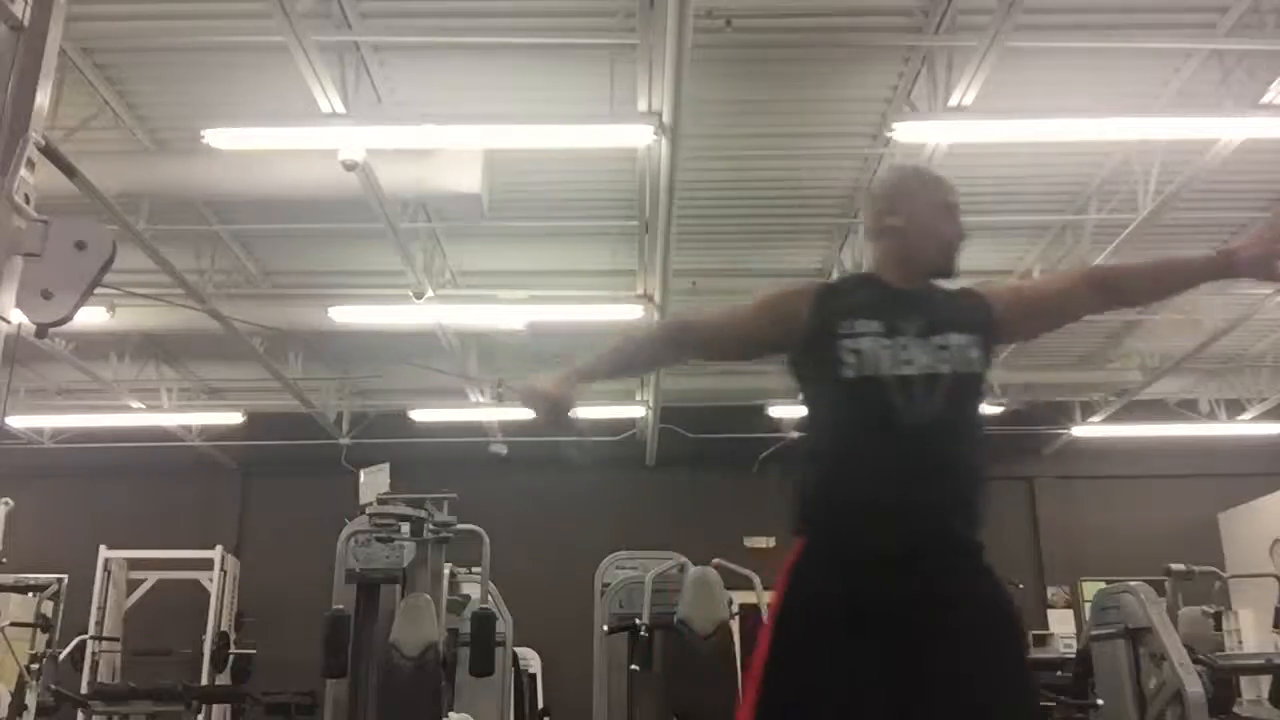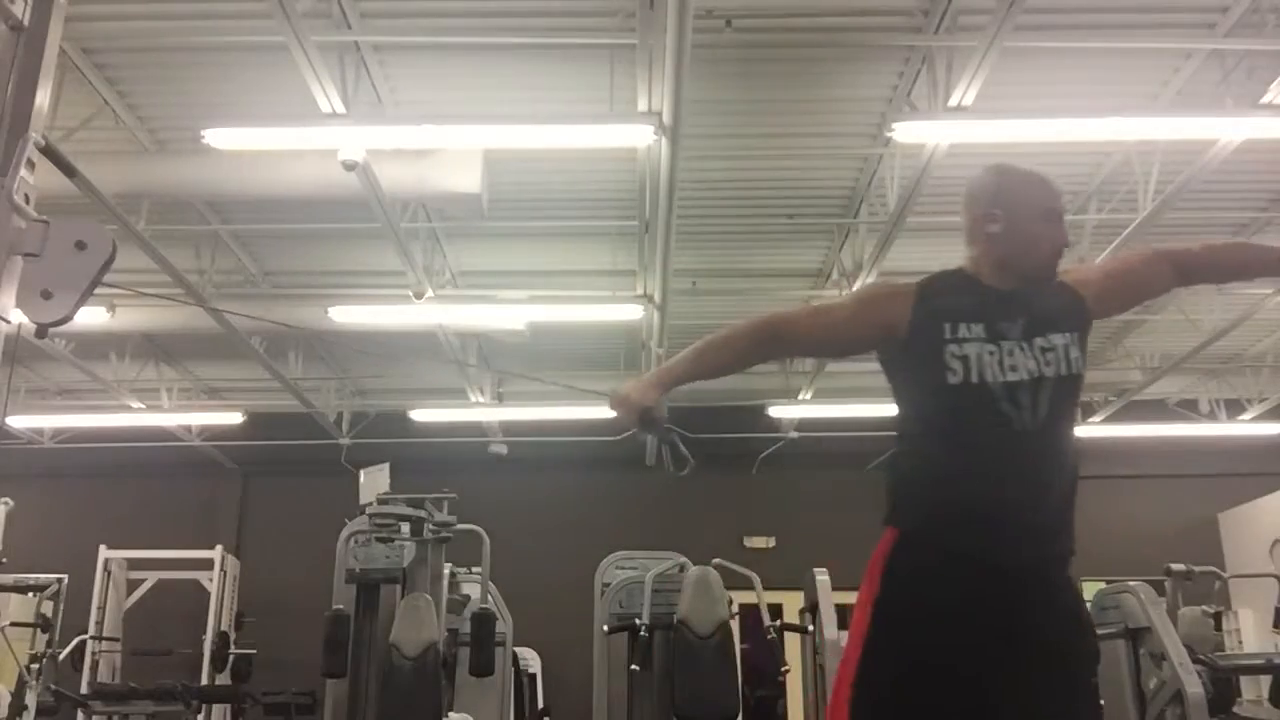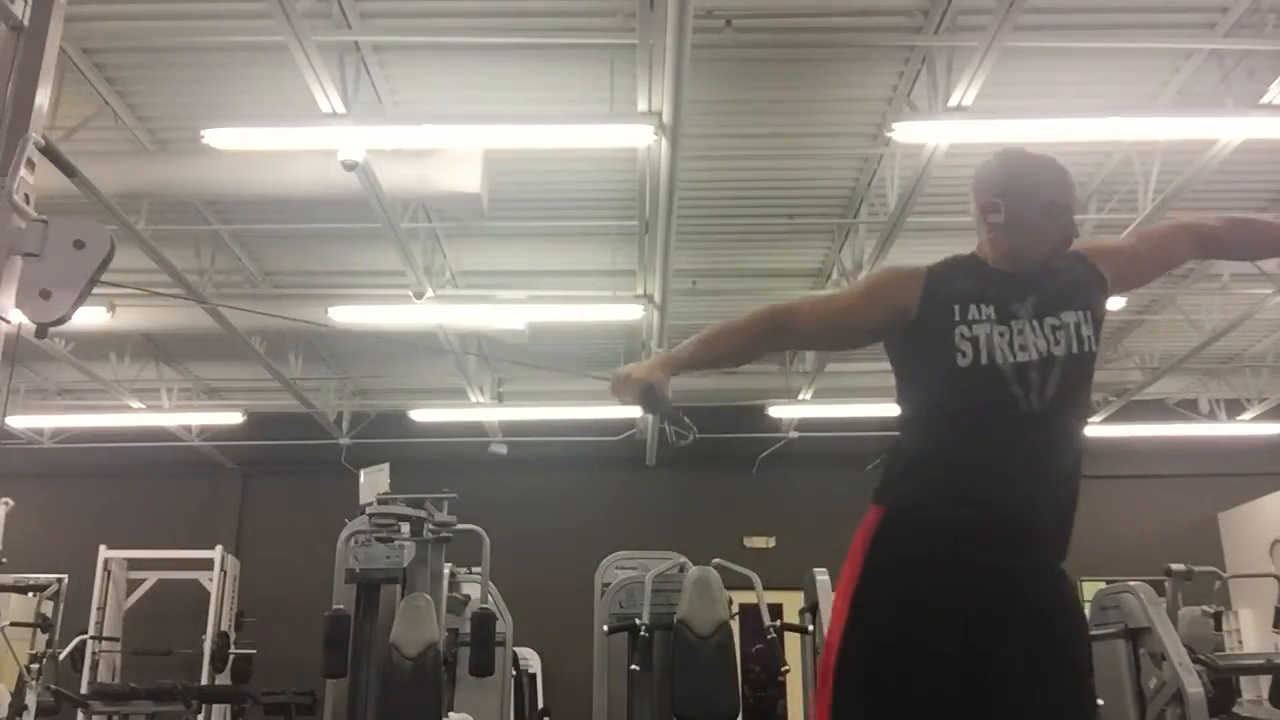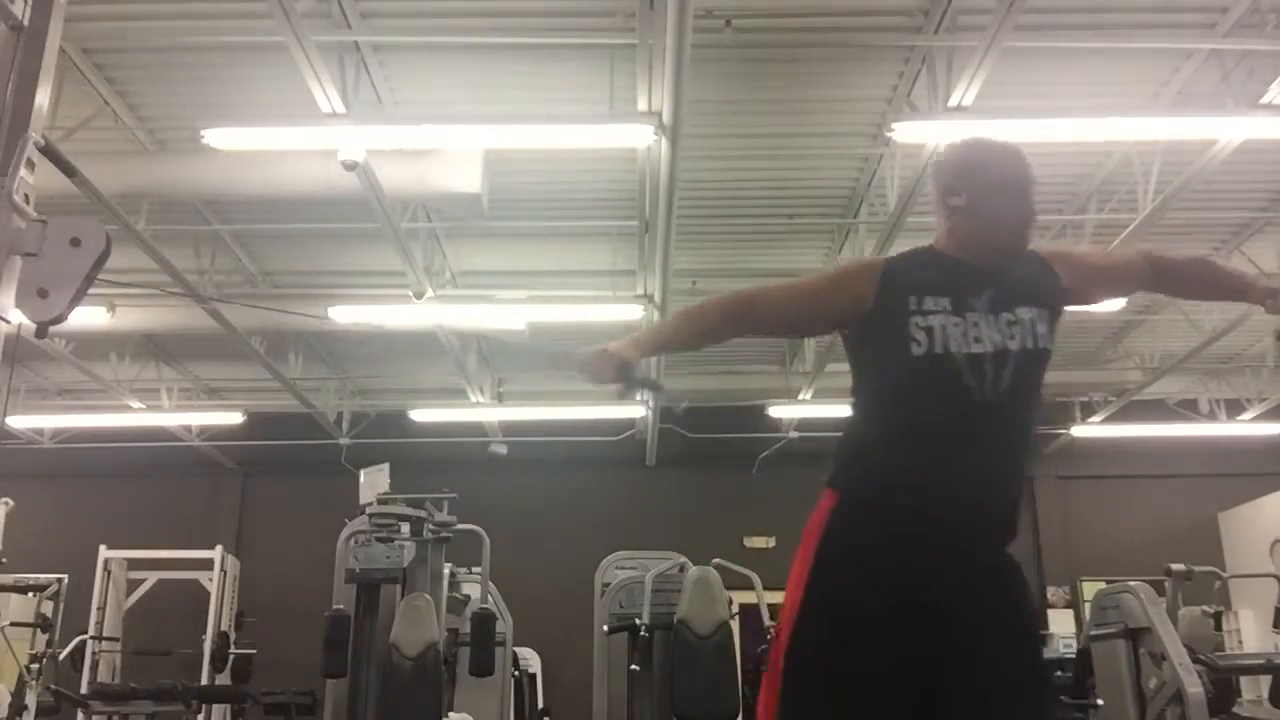
dt=0.4s
person 1, frame 1
left shoulder: (980, 313)
right shoulder: (813, 310)
left elbow: (1092, 286)
right elbow: (688, 334)
right wrist: (575, 376)
left hip: (952, 575)
right hip: (838, 573)
person 1, frame 2
left shoulder: (1073, 300)
right shoulder: (909, 308)
left elbow: (1180, 263)
right elbow: (776, 332)
right wrist: (659, 379)
left hip: (1037, 577)
right hip: (927, 570)
person 1, frame 3
left shoulder: (1088, 275)
right shoulder: (918, 293)
left elbow: (1199, 235)
right elbow: (787, 322)
right wrist: (666, 363)
left hip: (1029, 567)
right hip: (915, 555)
person 1, frame 4
left shoulder: (1046, 277)
right shoulder: (878, 285)
left elbow: (1154, 268)
right elbow: (748, 308)
right wrist: (637, 346)
left hip: (979, 554)
right hip: (867, 544)
